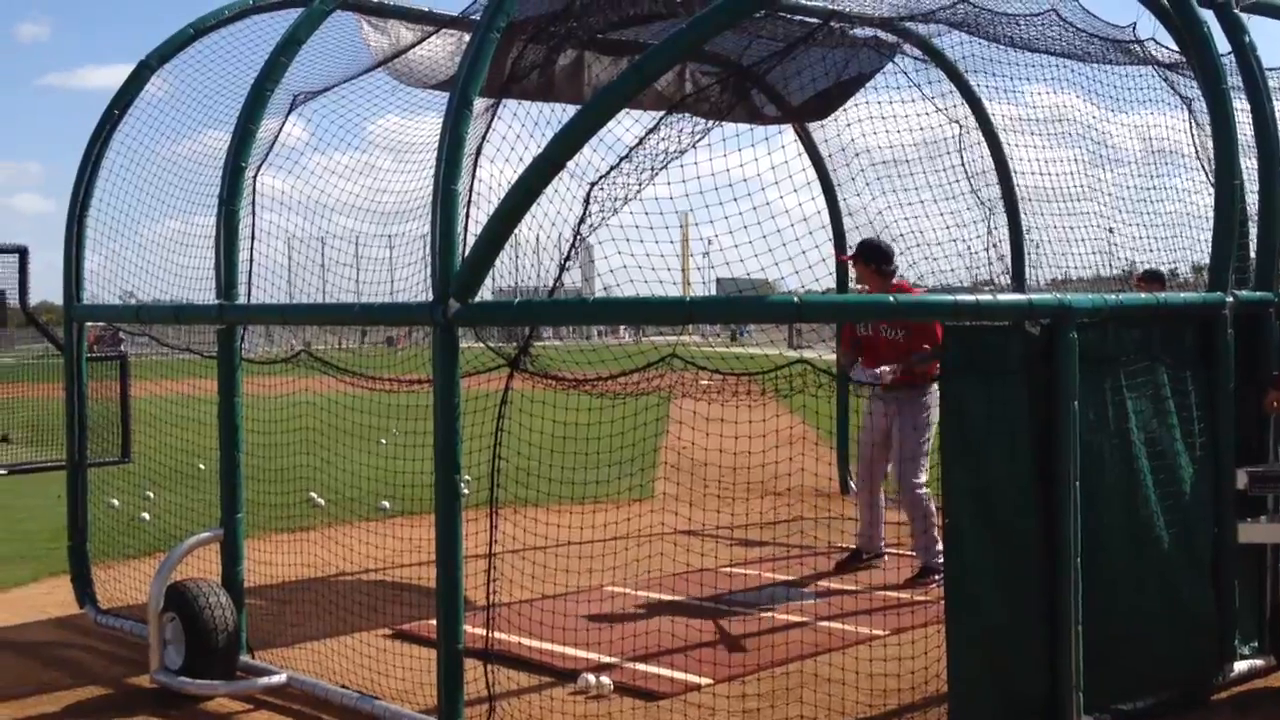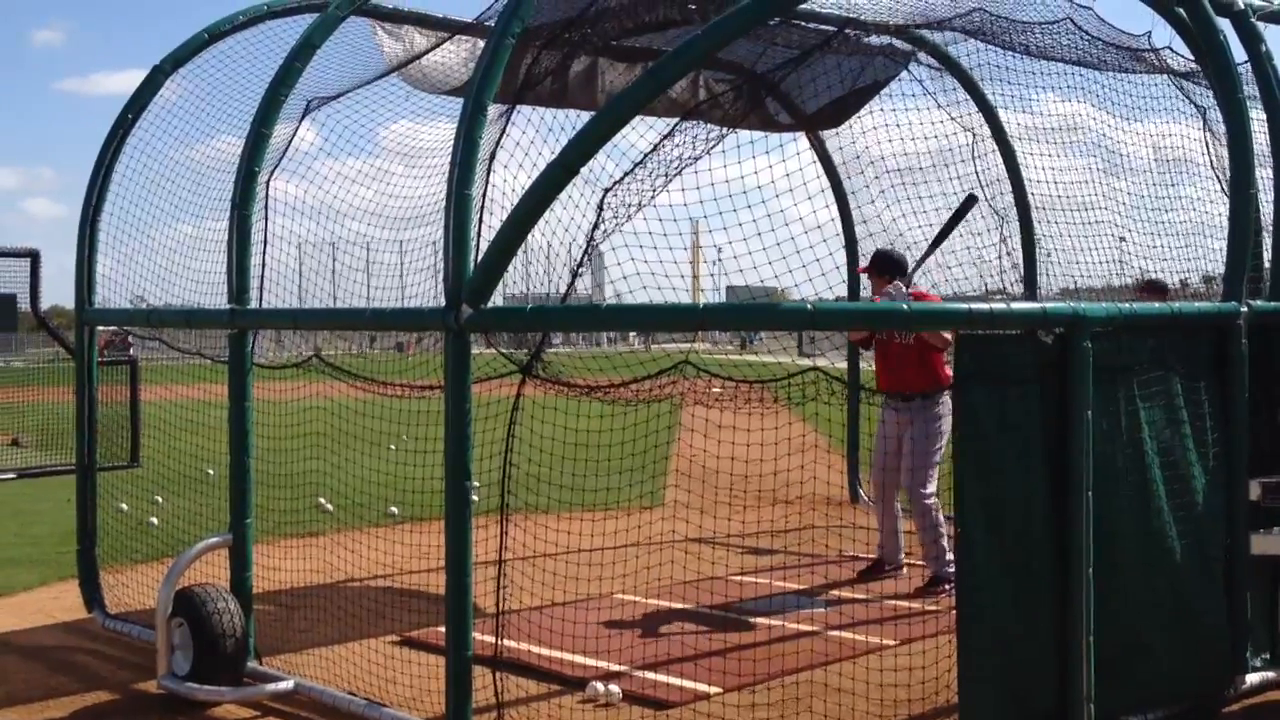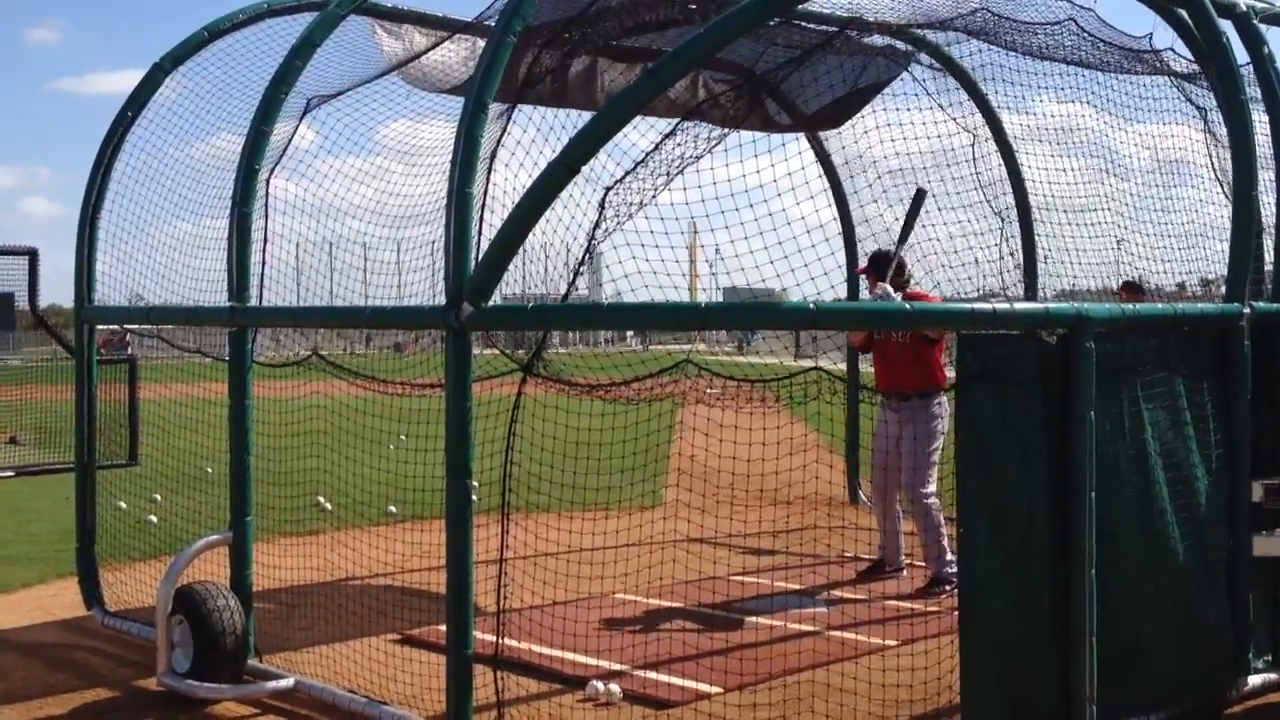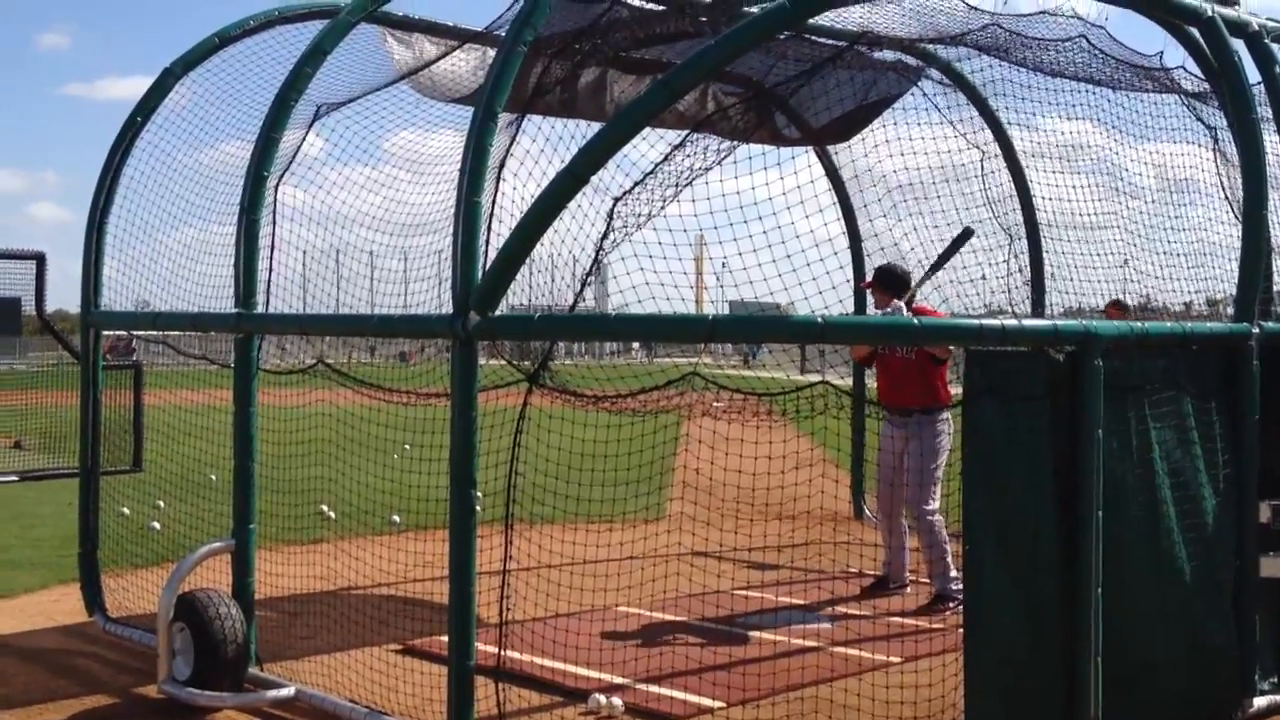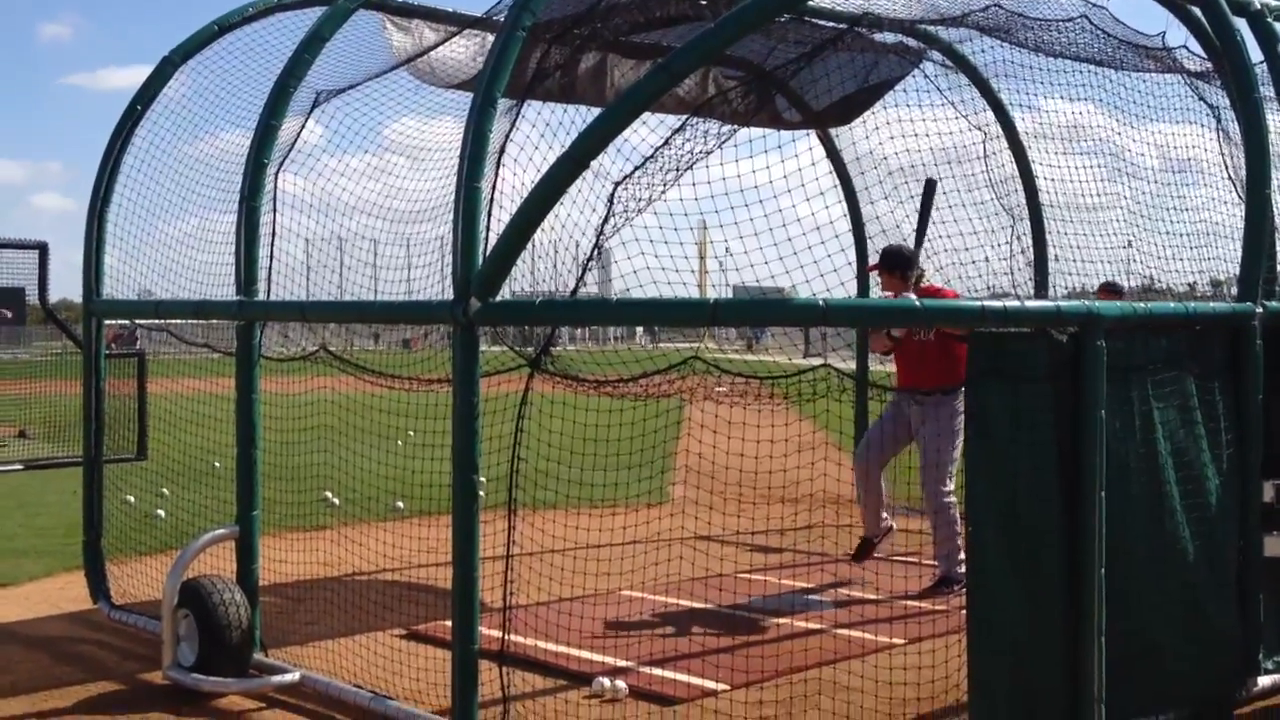
dt=0.4s
person 1, frame 1
left shoulder: (914, 300)
left elbow: (934, 353)
right elbow: (847, 348)
left wrist: (897, 368)
right wrist: (856, 367)
left hip: (914, 398)
right hip: (879, 399)
left knee: (910, 482)
right knee: (867, 477)
left ankle: (934, 562)
right ankle: (869, 547)
person 1, frame 2
left shoulder: (928, 303)
right shoulder: (878, 306)
left elbow: (944, 340)
right elbow: (855, 333)
left hip: (928, 408)
right hip: (892, 406)
left knee: (919, 490)
right knee: (883, 485)
left ankle: (945, 571)
right ankle: (890, 557)
person 1, frame 3
left shoulder: (925, 302)
left elbow: (938, 329)
right elbow: (855, 340)
left wrist: (897, 304)
left hip: (925, 407)
right hip: (889, 406)
left knee: (919, 489)
right knee: (882, 486)
left ankle: (946, 571)
right ankle: (891, 558)
person 1, frame 4
left shoulder: (931, 319)
left elbow: (946, 350)
right elbow: (857, 352)
left hip: (929, 423)
right hip: (893, 422)
left knee: (922, 507)
right knee: (888, 504)
left ankle: (950, 588)
right ankle: (895, 574)
person 1, frame 5
left shoulder: (944, 298)
left elbow: (971, 326)
right elbow: (877, 345)
right wrist: (898, 327)
left hip: (944, 403)
right hip: (906, 400)
left knee: (936, 489)
right knee: (866, 458)
left ankle: (954, 572)
right ankle: (875, 528)
